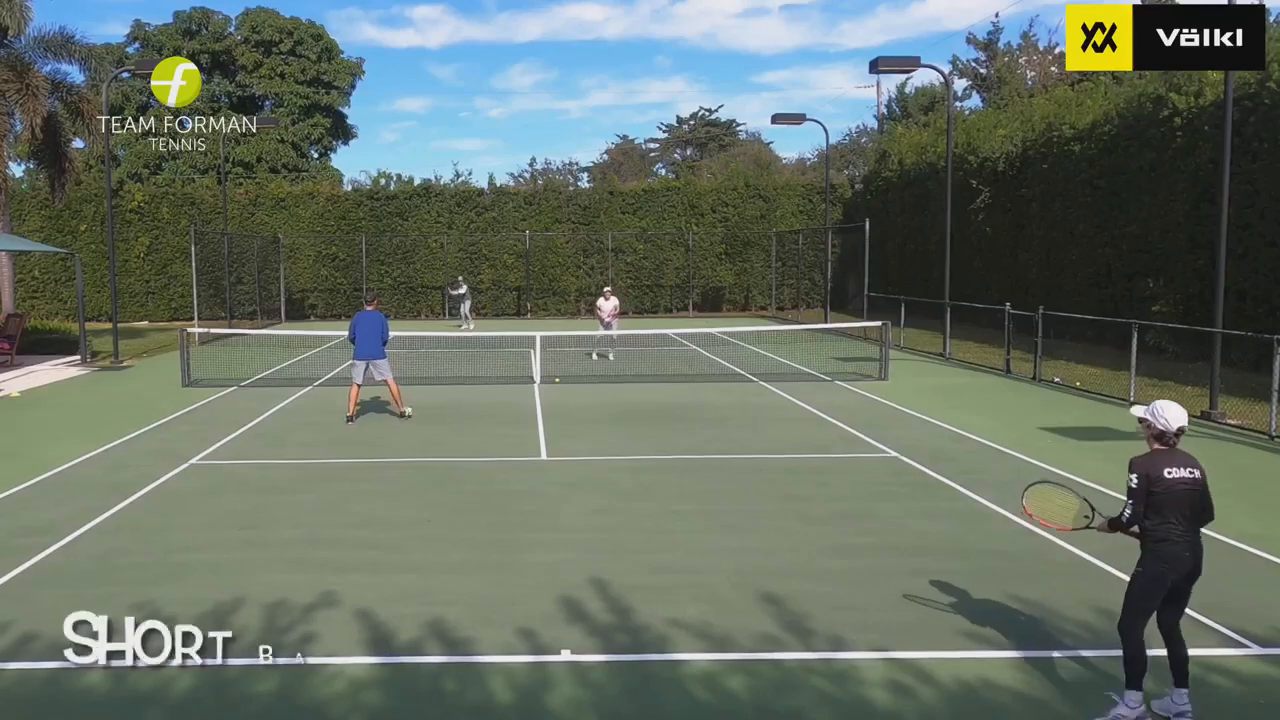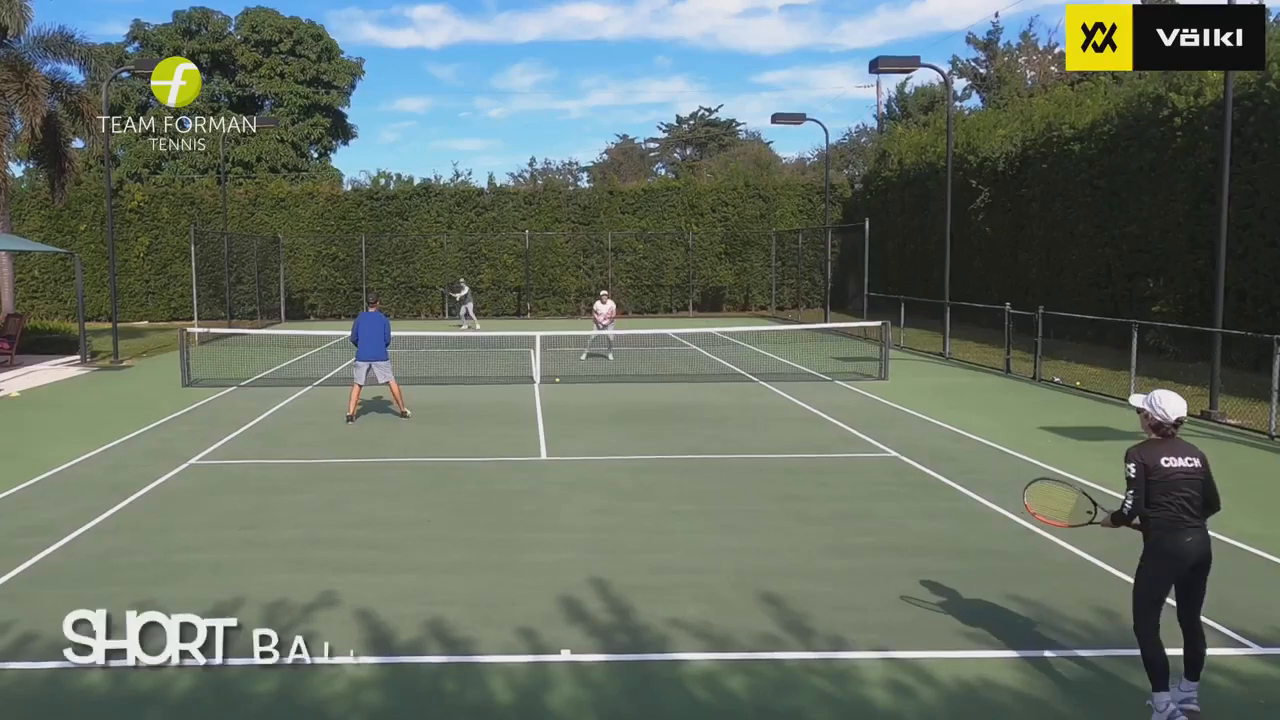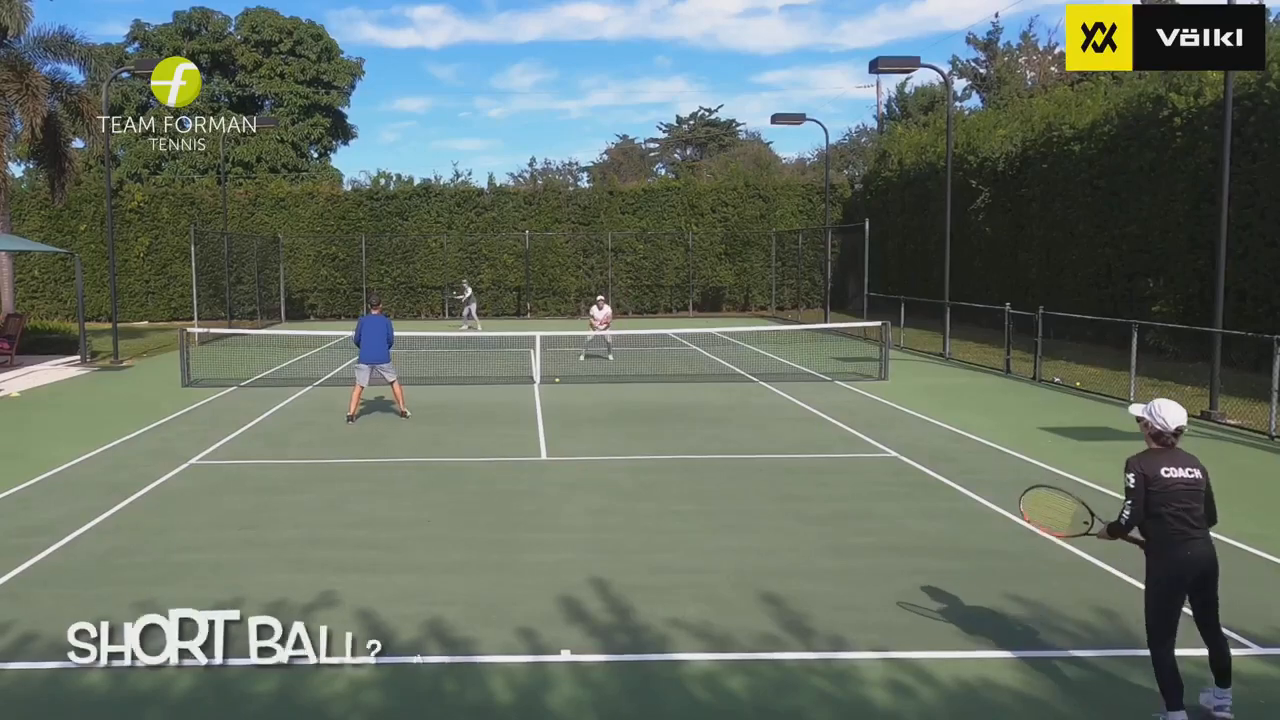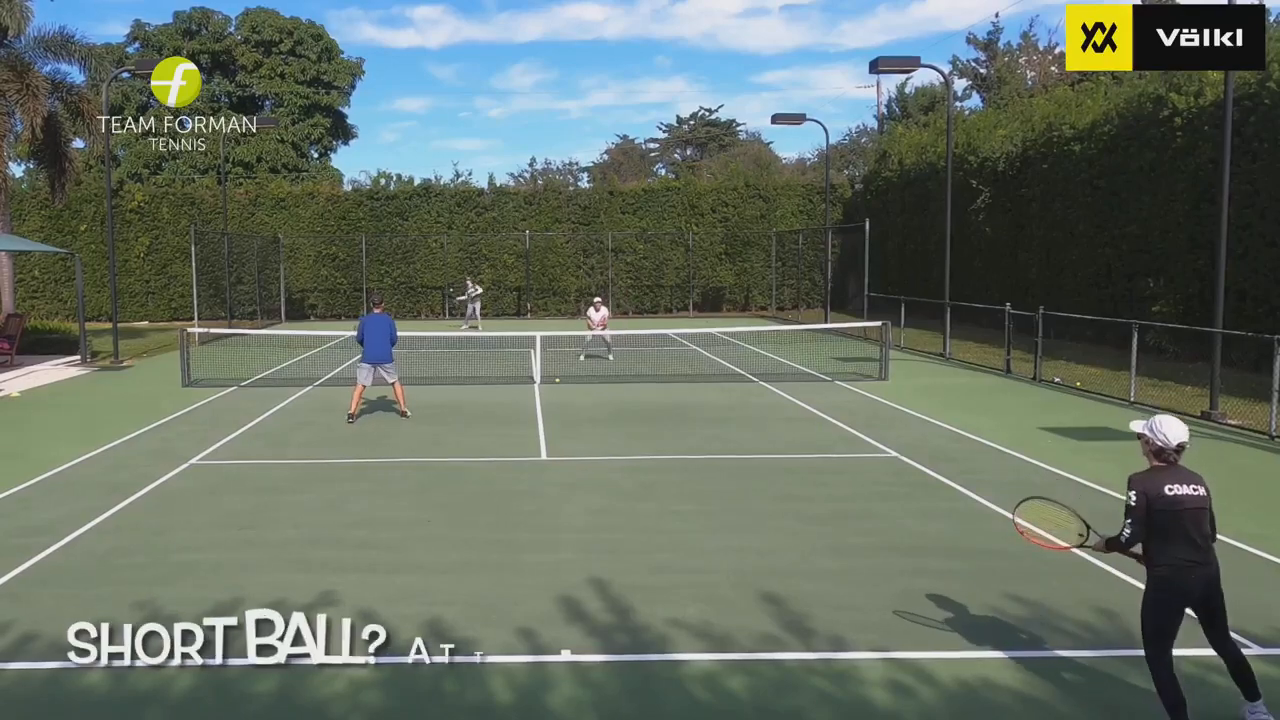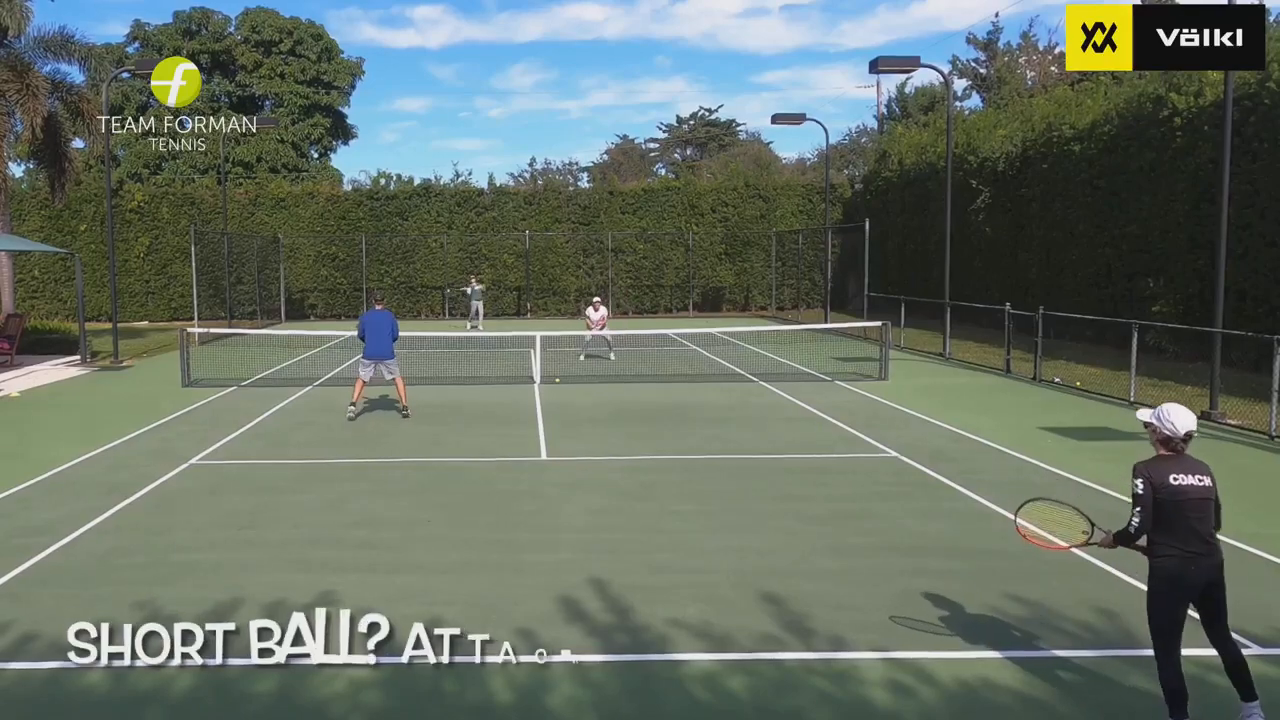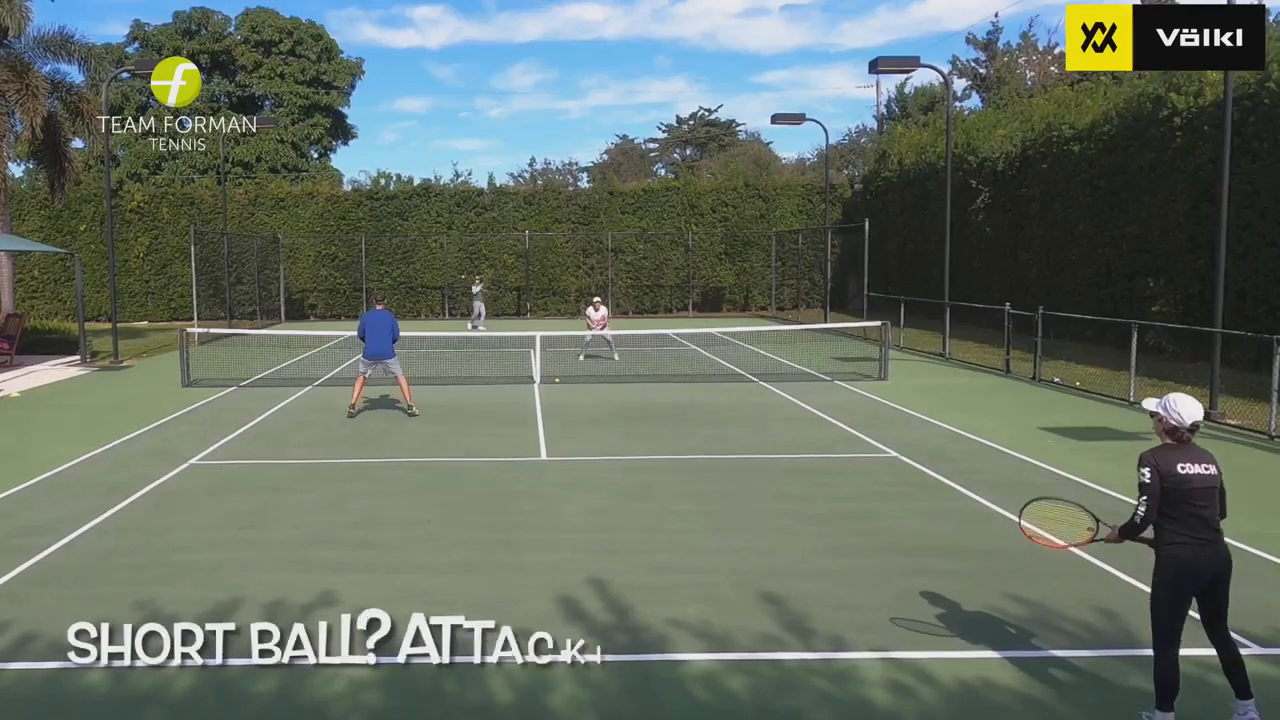
dt=0.1s
person 1, frame 1
left shoulder: (1142, 465)
right shoulder: (1193, 464)
left elbow: (1131, 516)
right elbow: (1207, 514)
left wrist: (1110, 525)
left hip: (1161, 557)
right hip: (1192, 556)
left knee: (1130, 626)
right knee: (1169, 625)
person 1, frame 2
left shoulder: (1139, 454)
right shoulder: (1195, 454)
left elbow: (1132, 508)
right elbow: (1212, 504)
left wrist: (1114, 519)
left hip: (1165, 548)
right hip: (1199, 545)
left knee: (1146, 625)
right knee: (1190, 619)
right ankle: (1188, 692)
person 1, frame 3
left shoulder: (1139, 464)
right shoulder: (1195, 464)
left elbow: (1129, 518)
right elbow: (1210, 517)
left wrist: (1110, 531)
left hip: (1168, 563)
right hip: (1204, 557)
left knee: (1160, 643)
right knee: (1211, 628)
person 1, frame 4
left shoulder: (1141, 482)
right shoulder: (1197, 481)
left elbow: (1131, 536)
right elbow: (1208, 532)
left wrist: (1107, 545)
left hip: (1169, 580)
right hip: (1207, 575)
left knee: (1158, 656)
right knee: (1222, 642)
person 1, frame 5
left shoulder: (1148, 470)
right shoulder: (1203, 471)
left elbow: (1140, 525)
right elbow: (1215, 522)
left wrist: (1115, 539)
left hip: (1172, 572)
right hip: (1211, 567)
left knee: (1167, 653)
right knee: (1222, 638)
person 1, frame 6
left shoulder: (1153, 459)
right shoulder: (1208, 459)
left elbow: (1145, 515)
right elbow: (1220, 510)
left wrist: (1121, 533)
left hip: (1179, 562)
right hip: (1218, 558)
left knee: (1165, 645)
right knee: (1220, 634)
